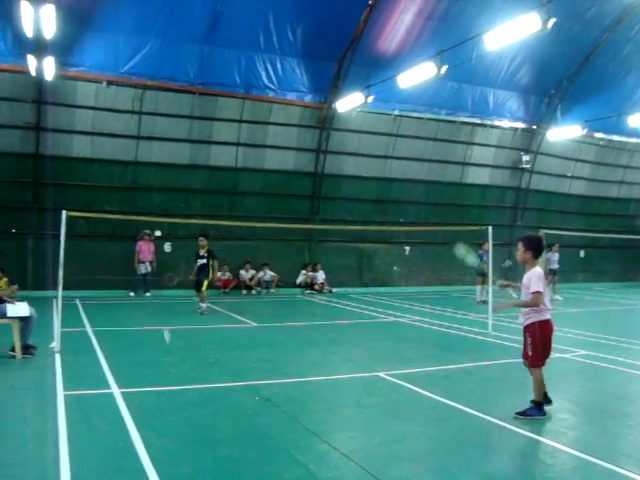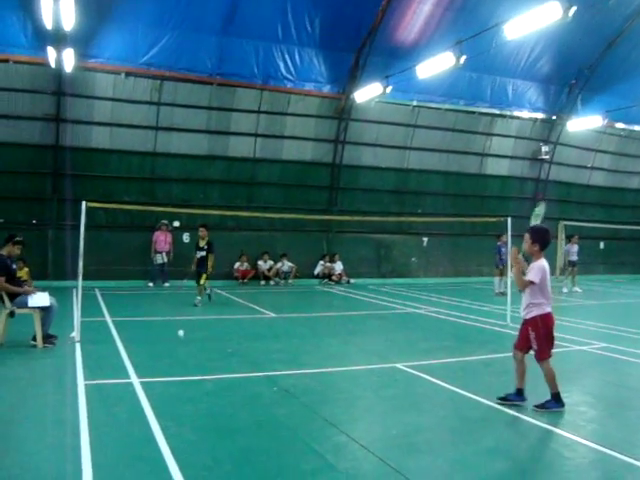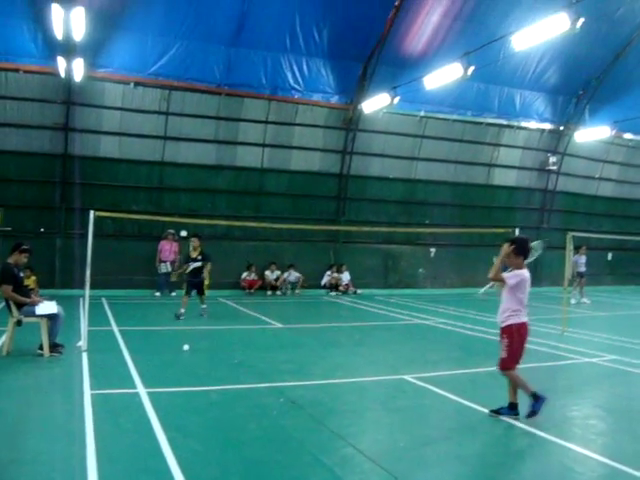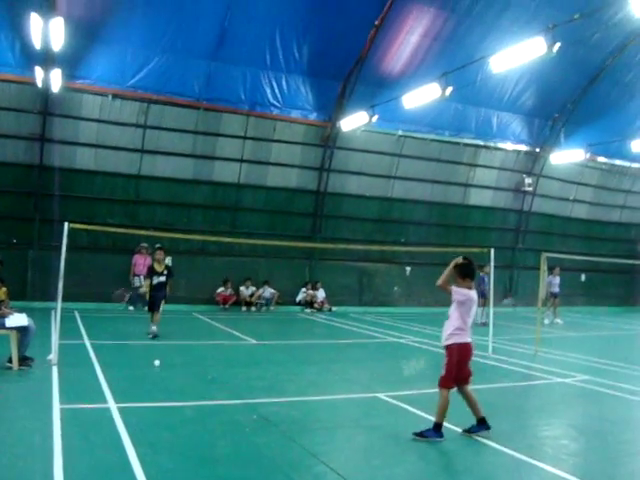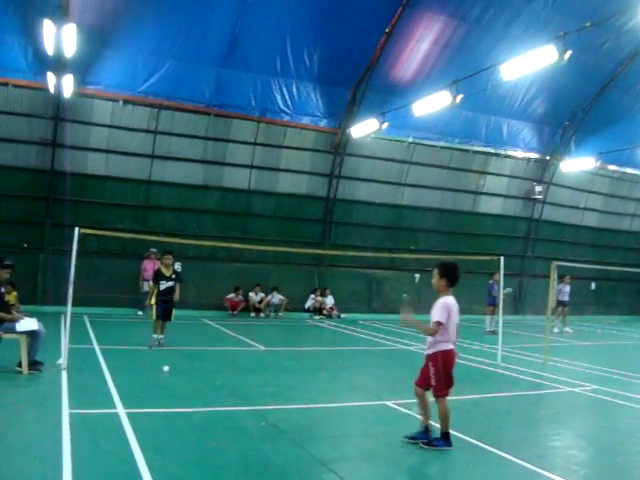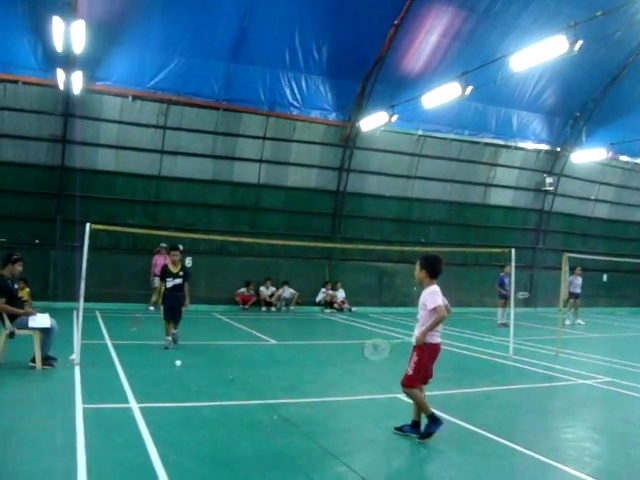
dt=0.4s
person 1, frame 1
left shoulder: (536, 274)
right shoulder: (531, 273)
left elbow: (535, 301)
left wrist: (510, 304)
right wrist: (511, 285)
left hip: (538, 324)
right hip: (532, 324)
left knee: (534, 365)
right knee: (530, 362)
left ankle: (539, 407)
right ankle: (543, 396)
person 1, frame 2
left shoulder: (539, 266)
right shoulder: (536, 265)
left elbow: (521, 286)
right elbow: (525, 281)
left wrist: (515, 261)
right wrist: (519, 263)
left hip: (539, 318)
right hip: (531, 317)
left knee: (543, 359)
right knee: (518, 353)
left ankle: (556, 400)
right ankle: (518, 393)
person 1, frame 3
left shoulder: (520, 275)
right shoulder: (517, 275)
left elbow: (493, 276)
left wrist: (502, 255)
left hip: (515, 326)
right hip: (511, 325)
left knee: (507, 369)
right knee: (510, 368)
left ankle: (535, 397)
right ankle: (512, 406)
person 1, frame 4
left shoulder: (467, 295)
right shoulder: (467, 295)
left elbow: (440, 284)
left wrist: (451, 266)
left hip: (457, 346)
right hip: (458, 345)
left knee: (444, 387)
right knee: (462, 387)
left ankle: (437, 429)
right ankle: (481, 422)
person 1, frame 5
left shoulder: (443, 303)
right shoulder: (450, 301)
left elbow: (432, 331)
right elbow: (454, 330)
left wrist: (412, 321)
right wrist: (450, 345)
left hip: (441, 353)
right hip: (437, 353)
left knee: (440, 396)
right knee: (420, 390)
left ankle: (444, 438)
right ankle: (425, 430)
person 1, frame 6
left shoulder: (430, 292)
right shoulder: (434, 290)
left elbow: (442, 315)
right elbow: (448, 310)
left wrist: (424, 333)
left hip: (426, 345)
right hip: (428, 344)
left knee: (408, 385)
right knee: (418, 386)
left ankle: (432, 418)
right ankle: (416, 424)
